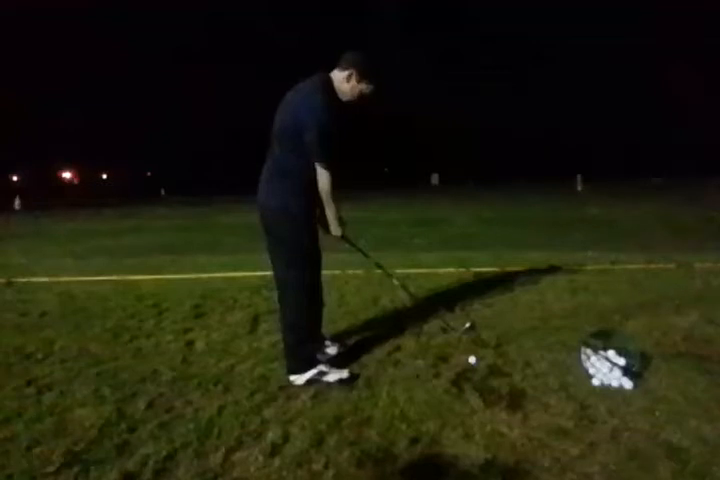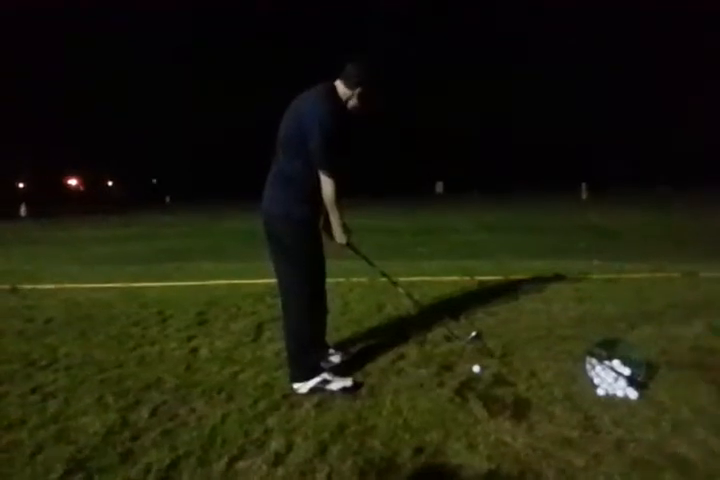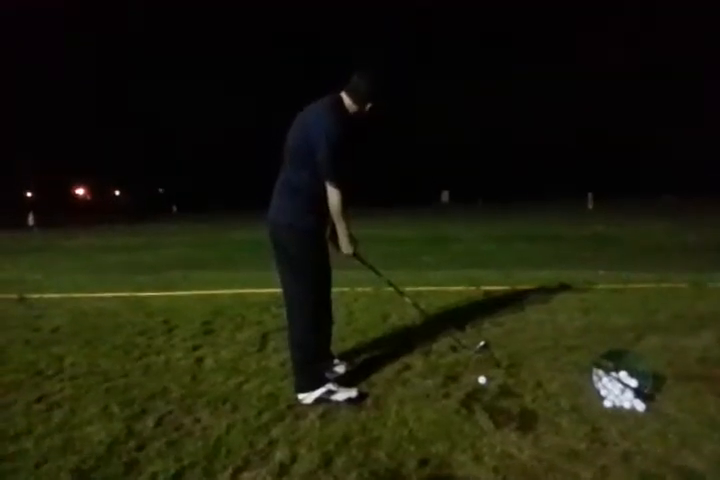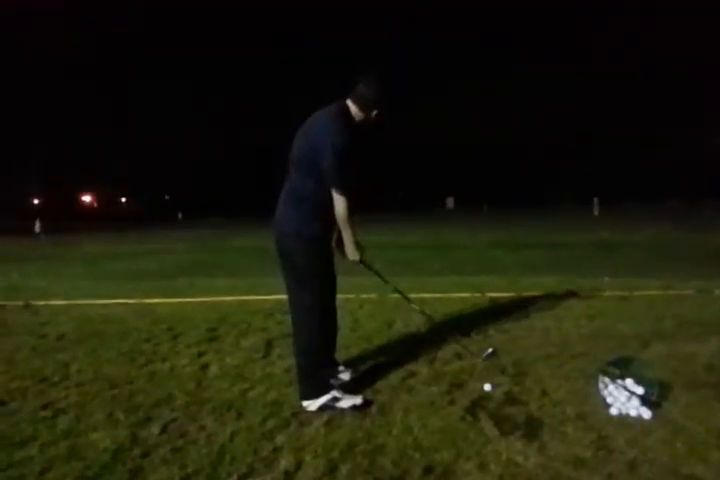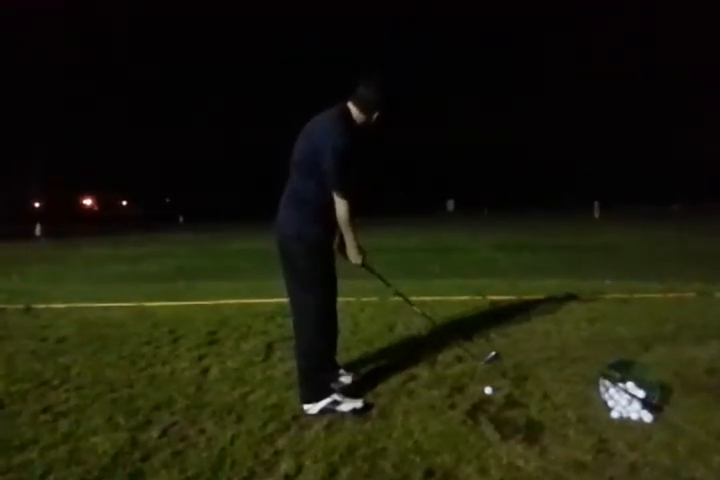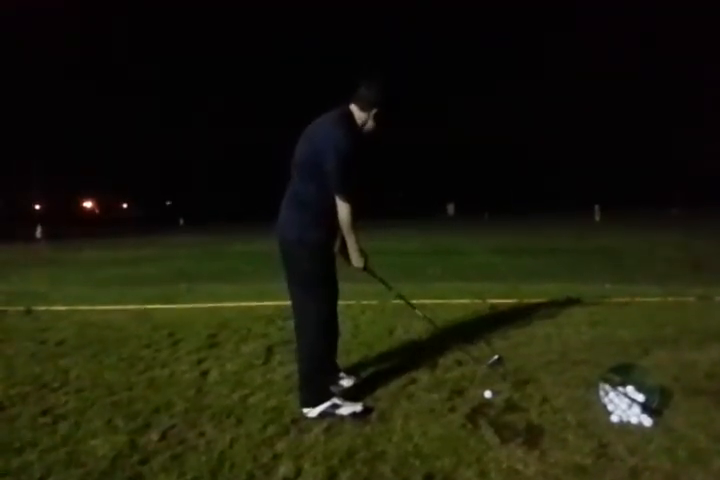
dt=0.5s
person 1, frame 1
left shoulder: (314, 93)
right shoulder: (317, 101)
right elbow: (321, 167)
left wrist: (322, 210)
right wrist: (331, 215)
left hip: (286, 197)
right hip: (286, 202)
left knee: (306, 276)
right knee: (297, 281)
left ankle: (311, 341)
right ankle: (303, 365)
person 1, frame 2
left shoulder: (319, 101)
right shoulder: (323, 110)
right elbow: (326, 174)
left wrist: (326, 216)
right wrist: (337, 223)
left hip: (291, 205)
right hip: (289, 210)
left knee: (311, 283)
right knee: (300, 288)
left ankle: (315, 349)
right ankle: (307, 373)
person 1, frame 3
left shoulder: (326, 112)
right shoulder: (330, 122)
right elbow: (332, 185)
left wrist: (331, 226)
right wrist: (343, 234)
left hip: (297, 214)
right hip: (296, 220)
left knee: (317, 292)
right knee: (306, 298)
left ankle: (320, 358)
right ankle: (312, 384)
person 1, frame 4
left shoulder: (331, 120)
right shoulder: (335, 130)
right elbow: (338, 192)
left wrist: (337, 232)
right wrist: (350, 241)
left hip: (304, 222)
right hip: (301, 227)
left knee: (322, 300)
right knee: (311, 305)
left ankle: (324, 365)
right ankle: (316, 391)
person 1, frame 5
left shoulder: (333, 123)
right shoulder: (336, 133)
right elbow: (339, 196)
left wrist: (338, 235)
right wrist: (351, 244)
left hip: (304, 224)
right hip: (303, 229)
left knee: (322, 303)
right knee: (313, 308)
left ankle: (325, 368)
right ankle: (317, 394)
person 1, frame 6
left shoulder: (334, 125)
right shoulder: (339, 135)
right elbow: (342, 200)
left wrist: (340, 239)
right wrist: (353, 248)
left hip: (306, 227)
right hip: (304, 232)
left knee: (323, 306)
right knee: (314, 311)
left ankle: (326, 371)
right ankle: (317, 398)
